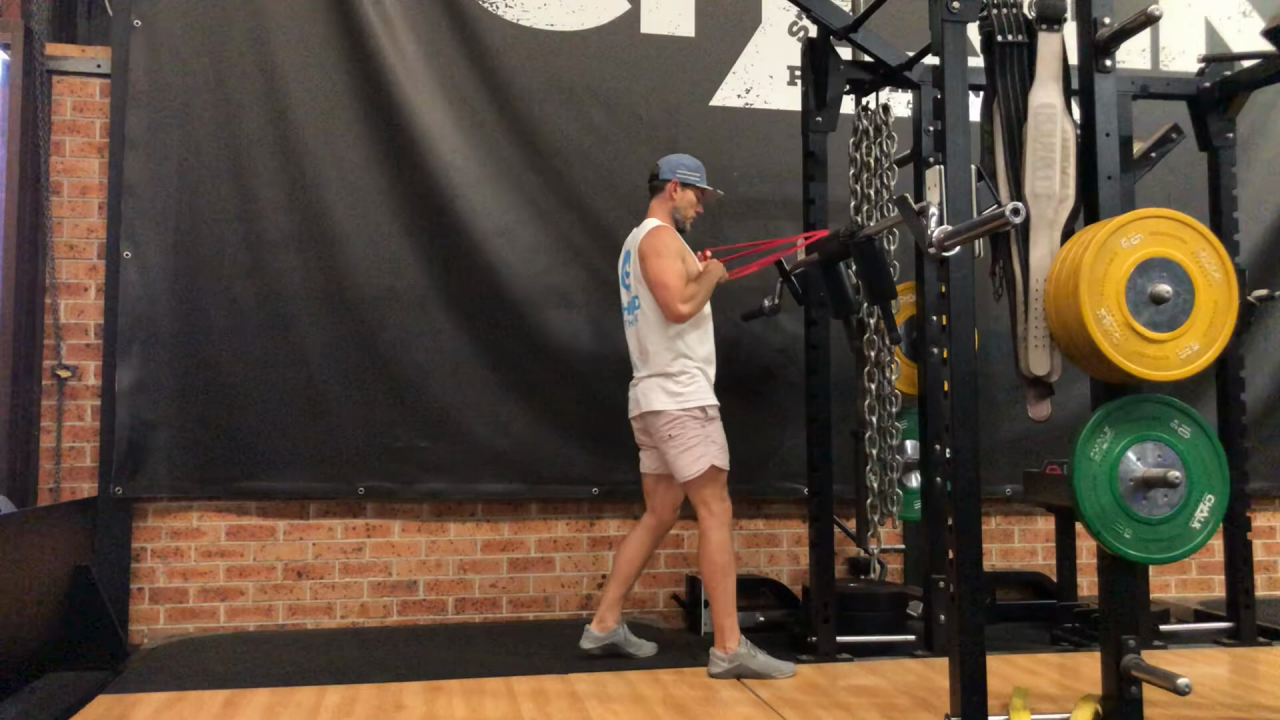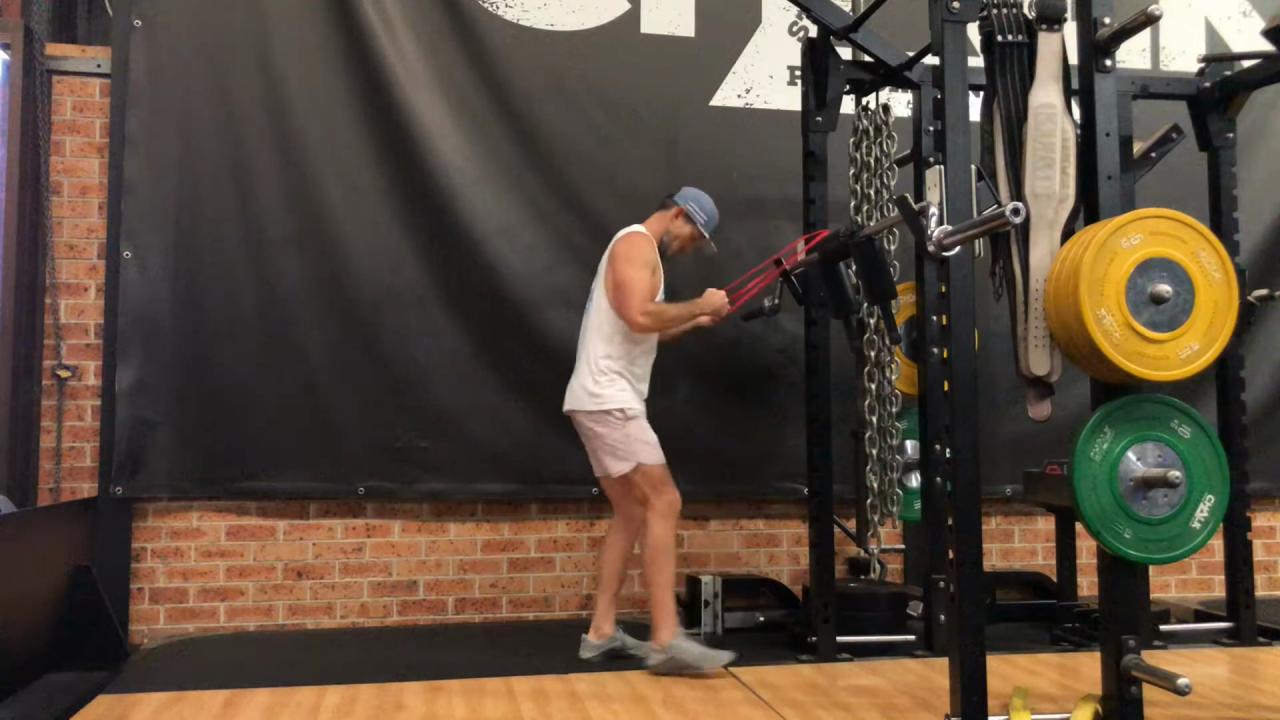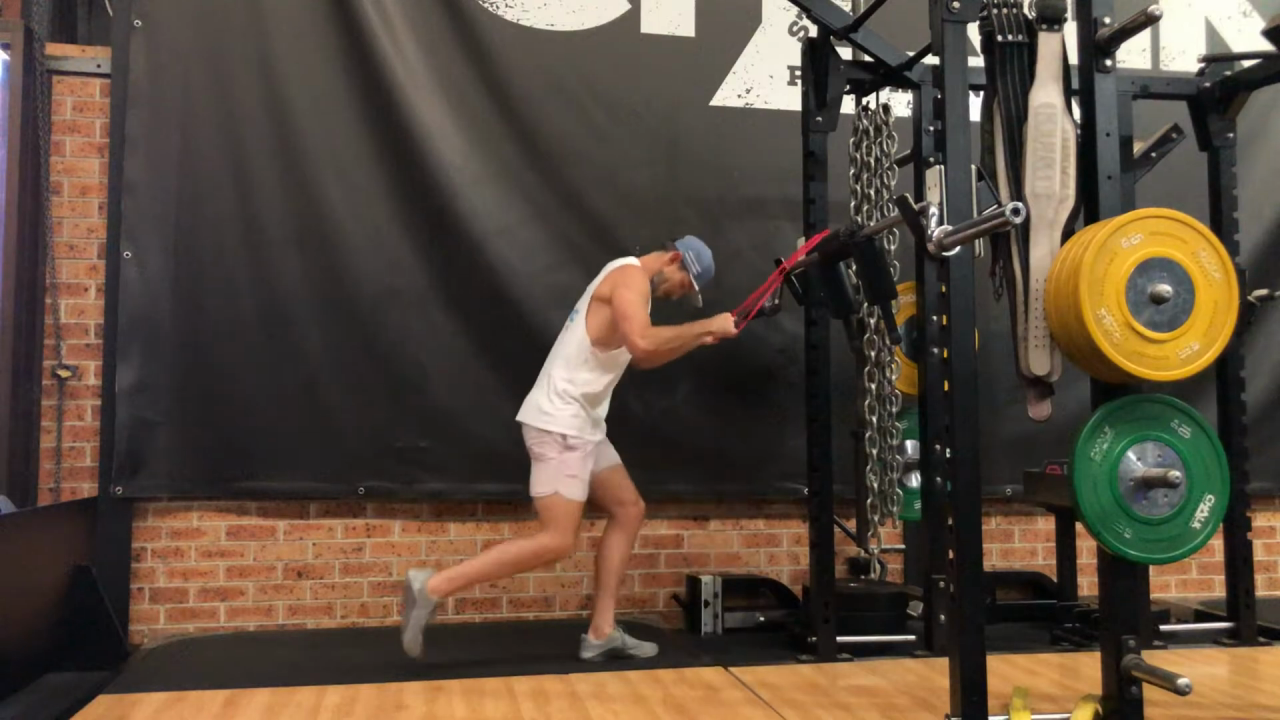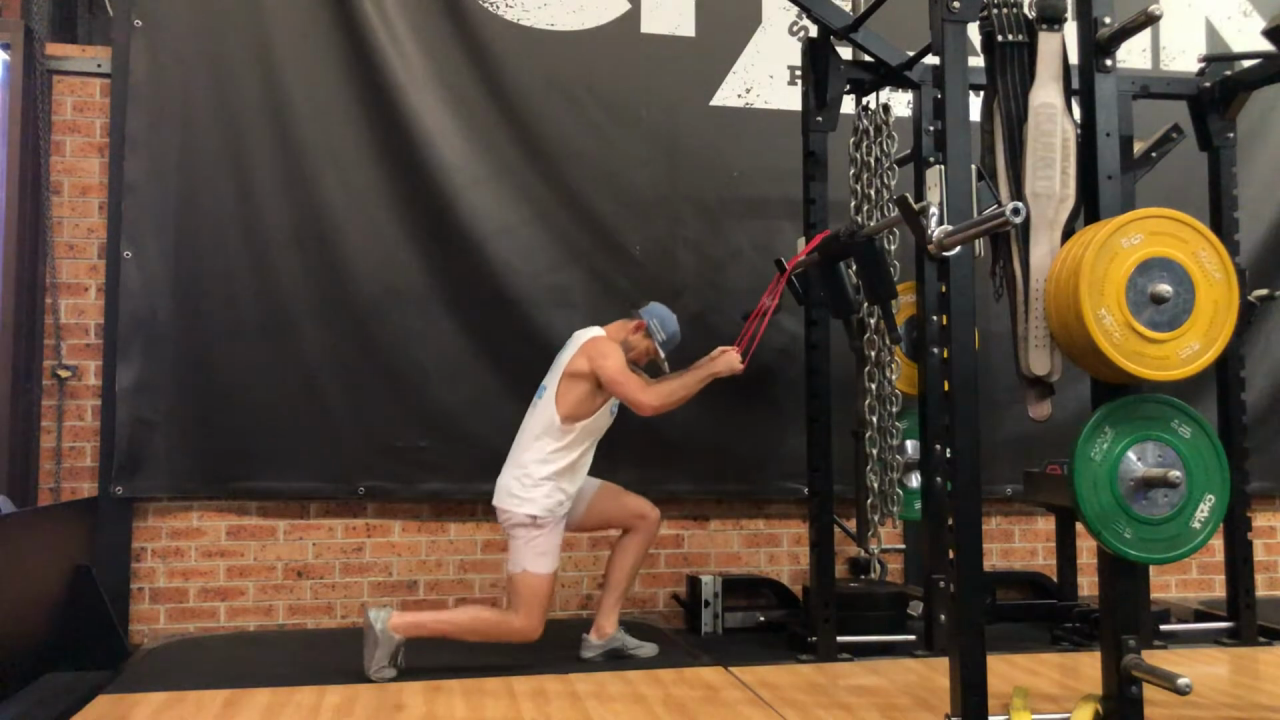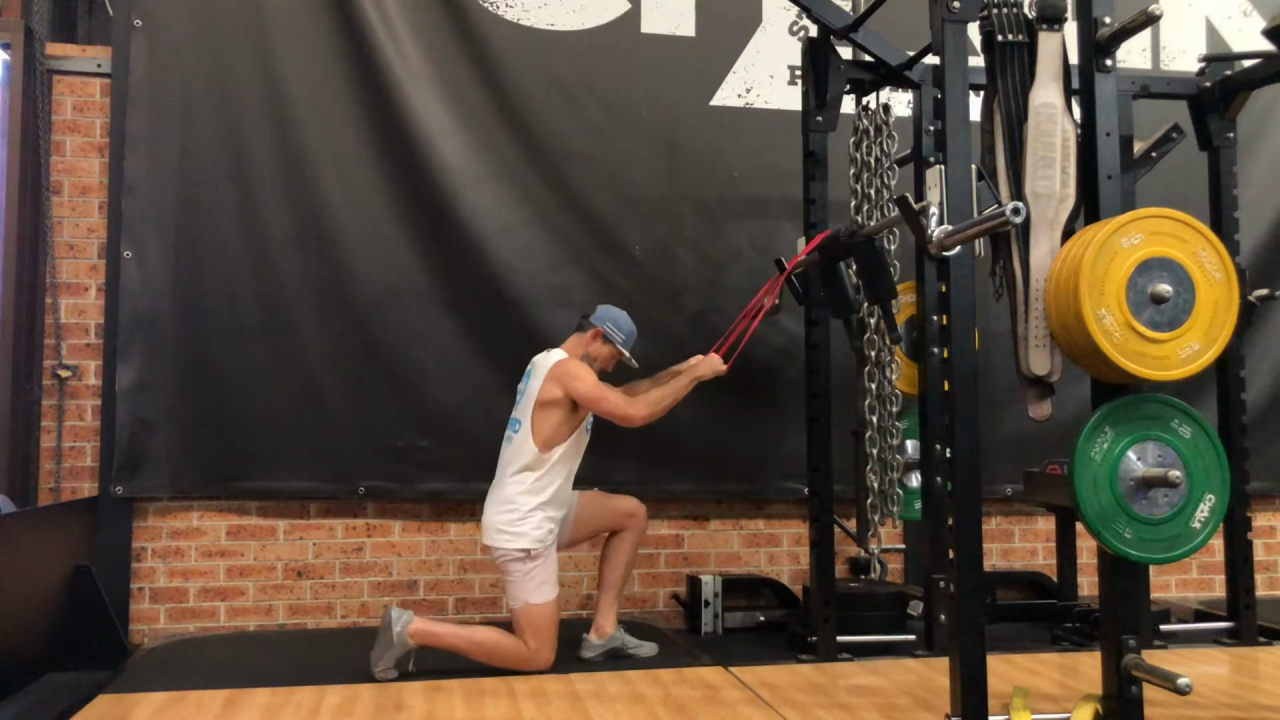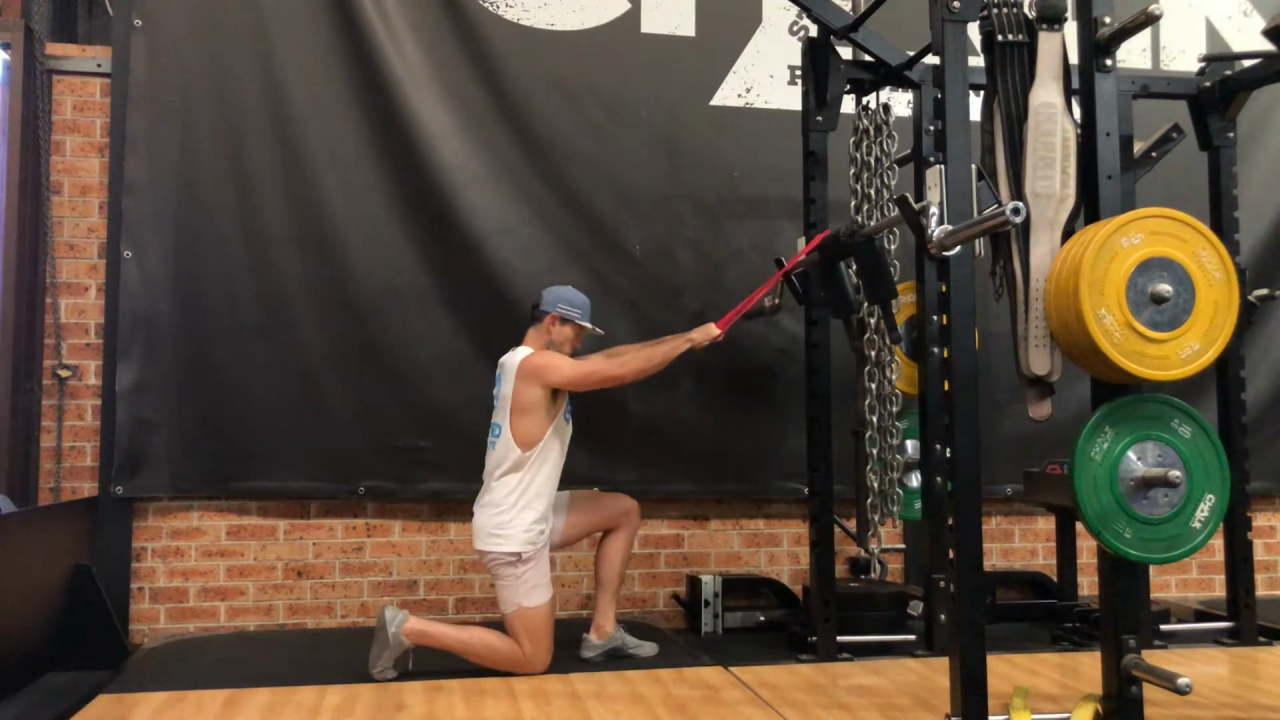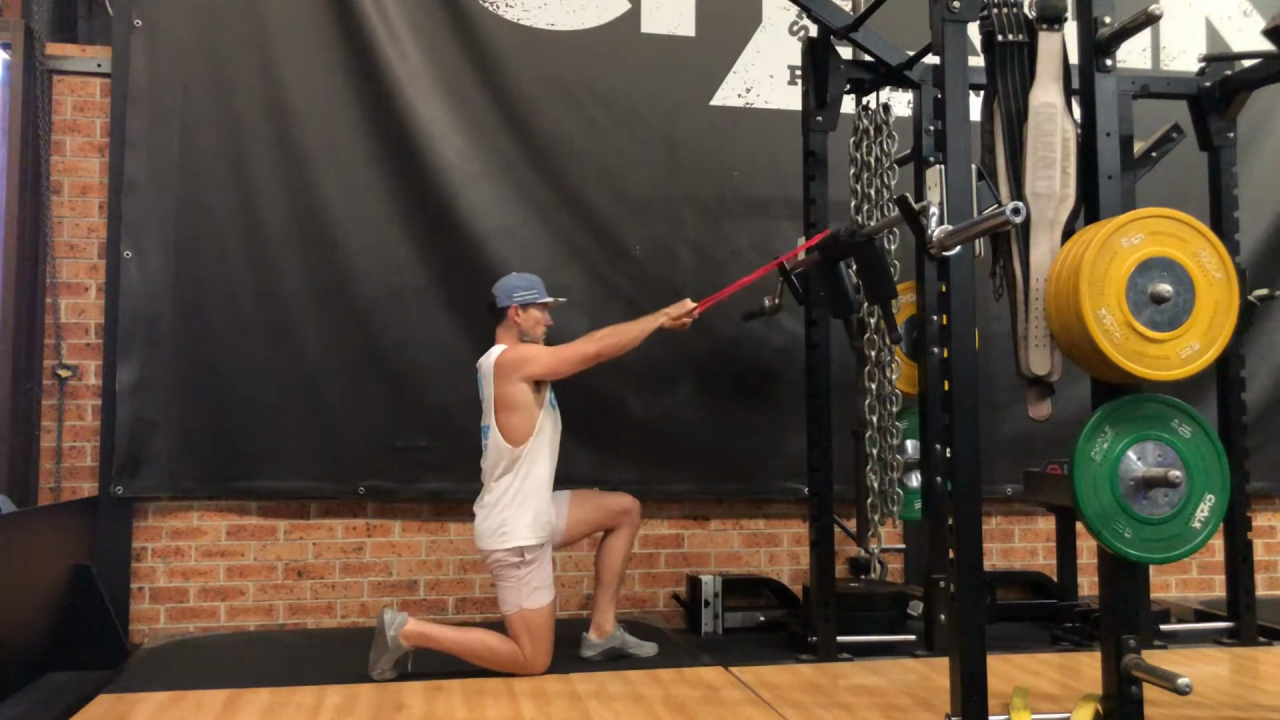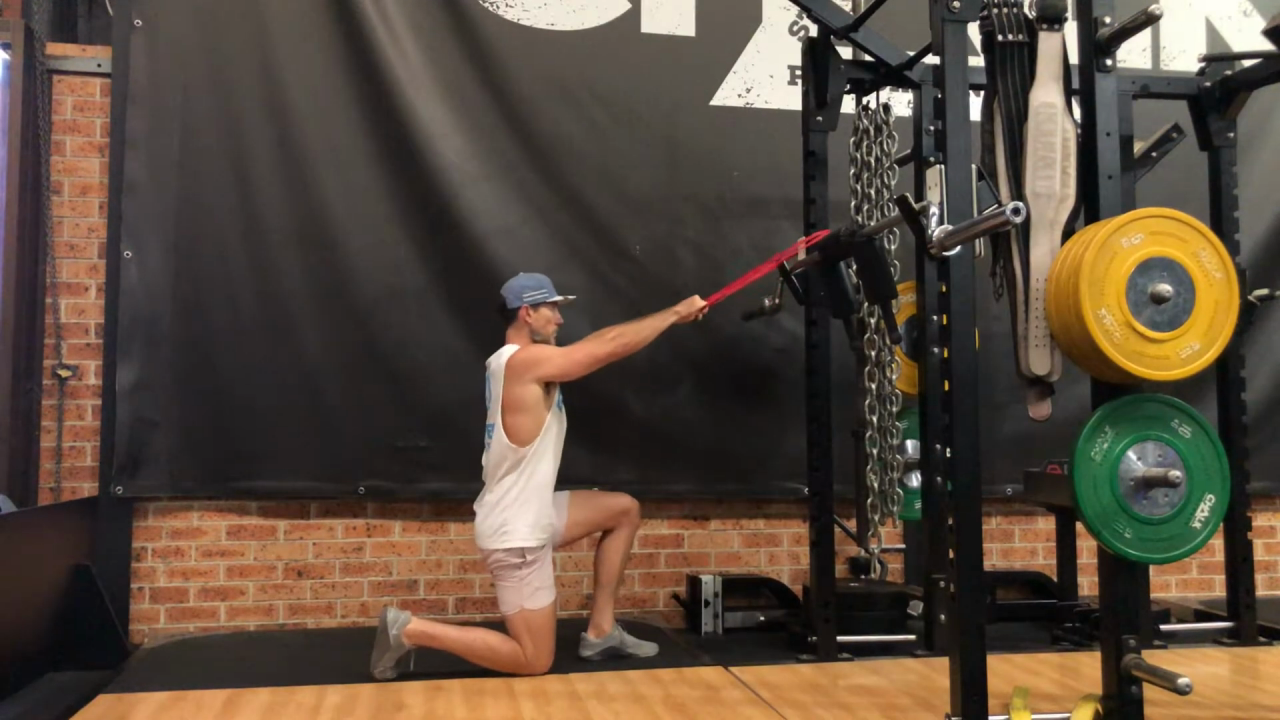
dt=0.3s
person 1, frame 1
left shoulder: (637, 242)
right shoulder: (660, 236)
right elbow: (680, 306)
left wrist: (700, 274)
right wrist: (709, 277)
left hip: (655, 399)
right hip: (680, 399)
left knee: (659, 515)
right knee: (716, 514)
left ankle: (603, 626)
right ankle: (730, 649)
person 1, frame 2
left shoulder: (636, 250)
right shoulder: (637, 243)
right elbow: (640, 316)
left wrist: (696, 319)
right wrist: (699, 305)
left hip: (605, 399)
right hip: (607, 399)
left knee: (633, 512)
right knee: (664, 504)
left ankle: (601, 632)
right ankle: (667, 639)
person 1, frame 3
left shoulder: (629, 279)
right shoulder: (630, 274)
left elbow: (641, 355)
right elbow: (644, 342)
left wrist: (703, 336)
right wrist: (706, 326)
left hip: (580, 422)
right hip: (558, 420)
left knee: (629, 512)
right knee: (555, 541)
left ankle: (602, 632)
right ankle: (431, 587)
person 1, frame 4
left shoulder: (598, 345)
right shoulder: (600, 347)
left elbow: (645, 391)
right elbow: (647, 402)
left wrist: (702, 366)
right wrist: (713, 372)
left hip: (558, 484)
right hip: (532, 496)
left knee: (646, 518)
right knee: (525, 623)
left ankle: (603, 632)
right ankle: (394, 625)
person 1, frame 5
left shoulder: (552, 364)
right shoulder: (566, 370)
left elbow: (622, 396)
right elbow: (633, 414)
left wrist: (679, 369)
right wrist: (695, 375)
left hip: (536, 513)
right hip: (522, 531)
left knee: (632, 514)
right knee: (537, 657)
left ankle: (603, 633)
right ankle: (411, 629)
person 1, frame 6
left shoulder: (527, 362)
right shoulder: (536, 365)
left elbow: (607, 357)
right elbow: (621, 370)
left wrist: (678, 339)
right wrist: (689, 340)
left hip: (527, 516)
right hip: (513, 535)
left knee: (625, 511)
right knee: (532, 660)
left ankle: (603, 632)
right ankle: (407, 628)
person 1, frame 7
left shoulder: (513, 361)
right shoulder: (513, 360)
left elbow: (589, 342)
right elbow: (601, 348)
left wrist: (661, 322)
right wrist: (664, 314)
left hip: (529, 515)
right hip: (515, 533)
left knee: (625, 510)
right knee: (532, 661)
left ankle: (602, 632)
right ankle: (405, 630)
person 1, frame 8
left shoulder: (519, 361)
right shoulder: (524, 362)
left elbow: (598, 340)
right elbow: (612, 347)
left wrist: (670, 316)
right wrist: (676, 312)
left hip: (530, 515)
right hip: (515, 533)
left knee: (624, 510)
right knee: (534, 662)
left ankle: (601, 632)
right ankle: (409, 629)
